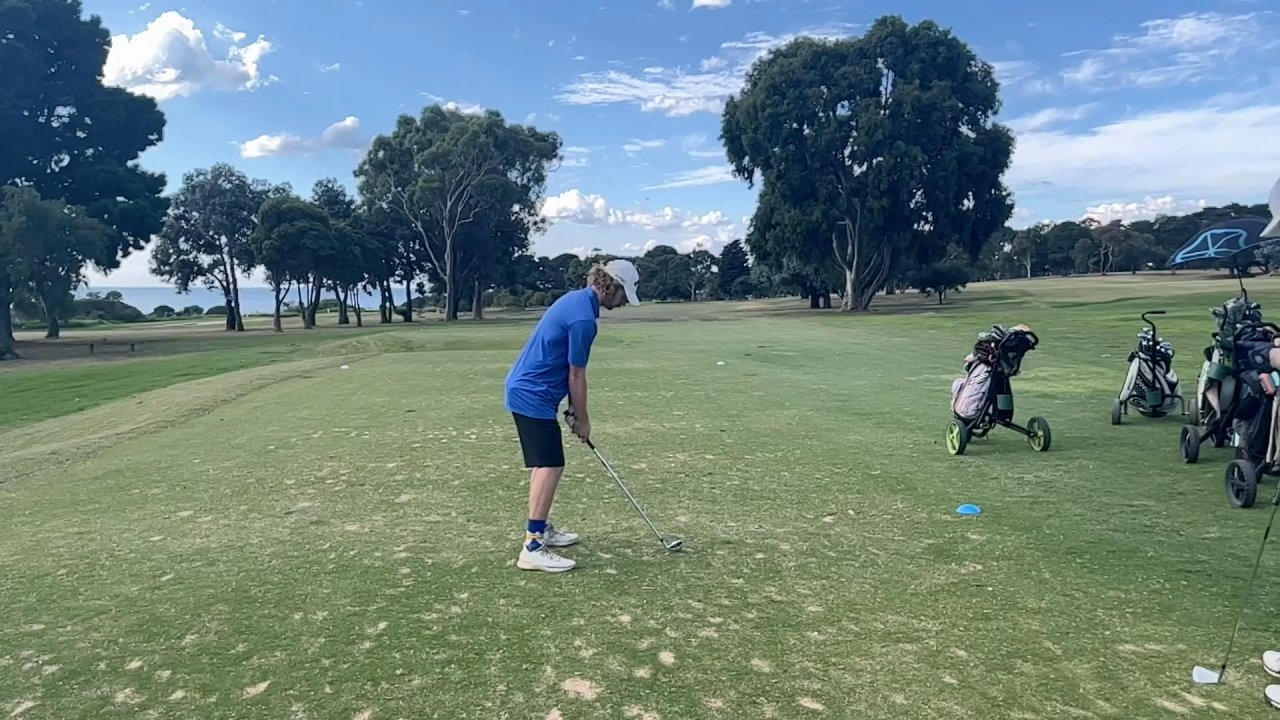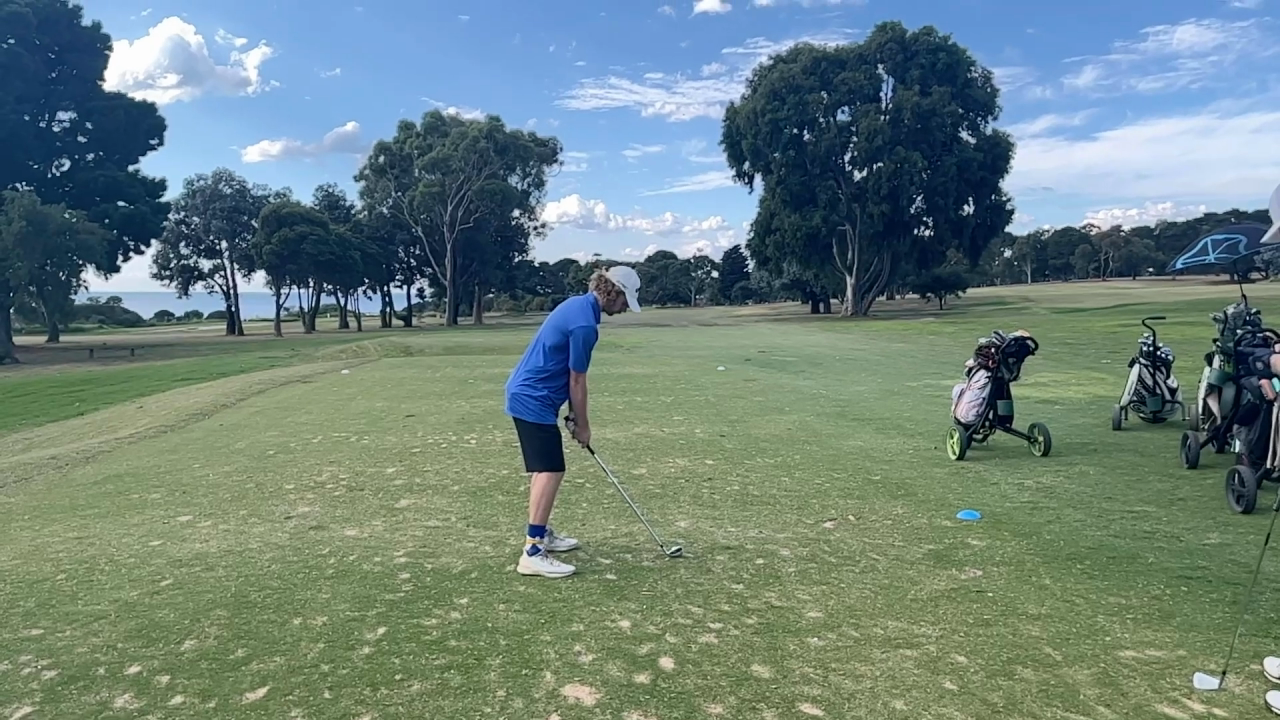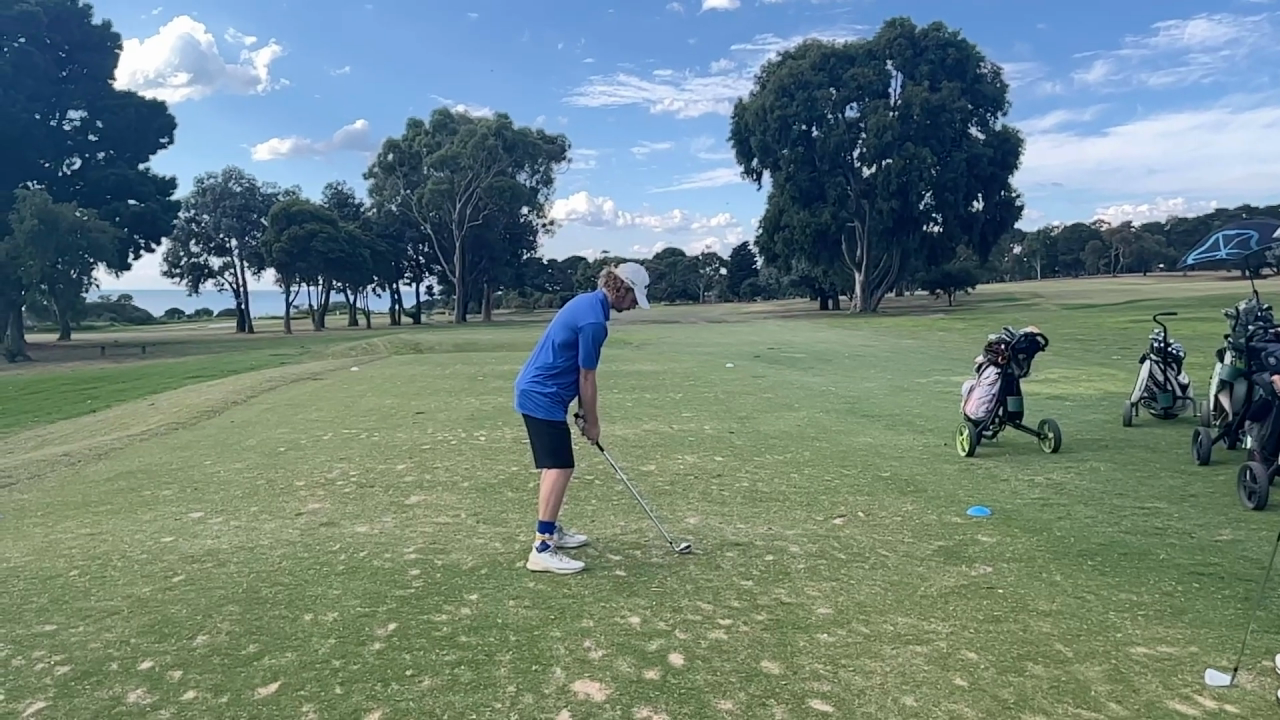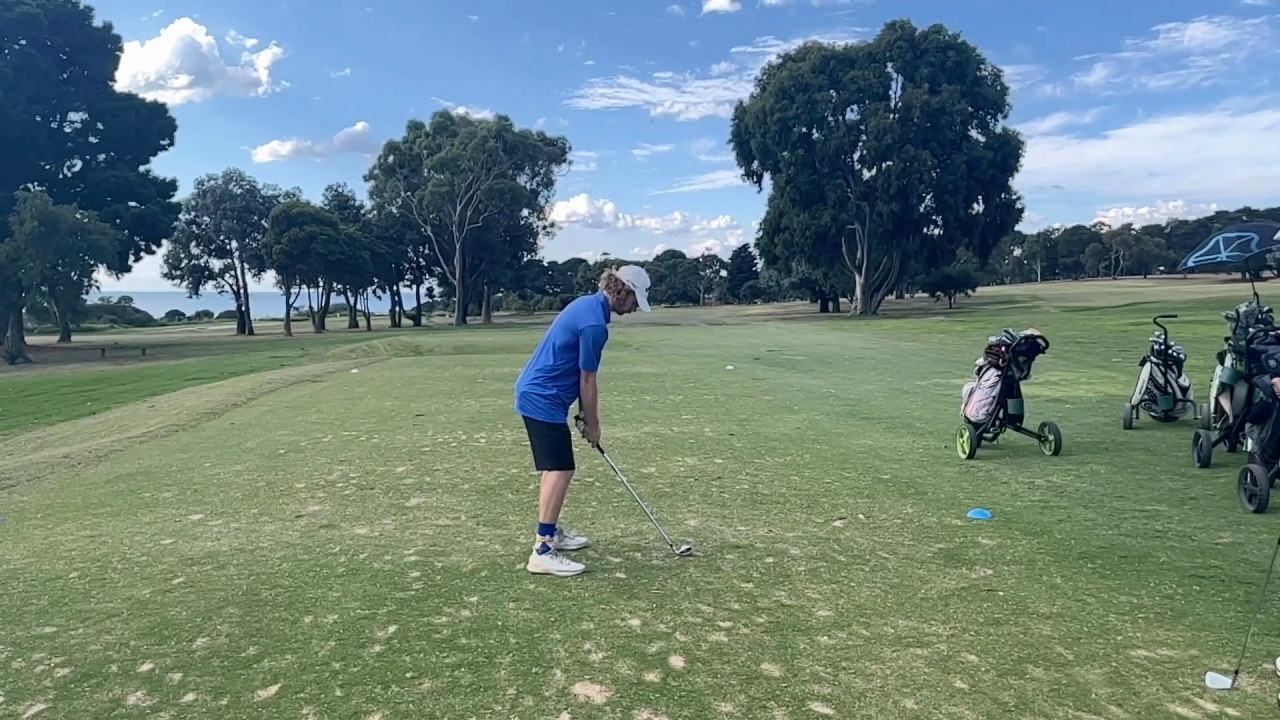
dt=0.5s
person 1, frame 1
left shoulder: (576, 299)
right shoulder: (583, 319)
right elbow: (576, 376)
left wrist: (573, 409)
right wrist: (582, 420)
left hip: (526, 389)
right hip: (533, 396)
left knee: (544, 465)
right knee: (549, 467)
left ankle: (541, 528)
right ankle: (533, 547)
person 1, frame 2
left shoulder: (577, 305)
right shoulder: (584, 324)
right elbow: (577, 381)
left wrist: (573, 414)
right wrist: (582, 424)
left hip: (527, 394)
right hip: (533, 400)
left knee: (544, 470)
right knee: (550, 471)
left ankle: (540, 533)
right ankle: (533, 552)
person 1, frame 3
left shoulder: (586, 302)
right shoulder: (594, 321)
right elbow: (587, 378)
left wrist: (582, 411)
right wrist: (592, 422)
left hip: (536, 391)
right hip: (543, 397)
left knee: (554, 466)
right knee: (559, 468)
left ankle: (550, 530)
right ankle: (542, 548)
person 1, frame 4
left shoulder: (587, 304)
right shoulder: (594, 324)
right elbow: (587, 381)
left wrist: (583, 413)
right wrist: (593, 424)
left hip: (536, 393)
right hip: (543, 399)
left knee: (554, 468)
right knee: (559, 470)
left ankle: (550, 532)
right ankle: (542, 550)
